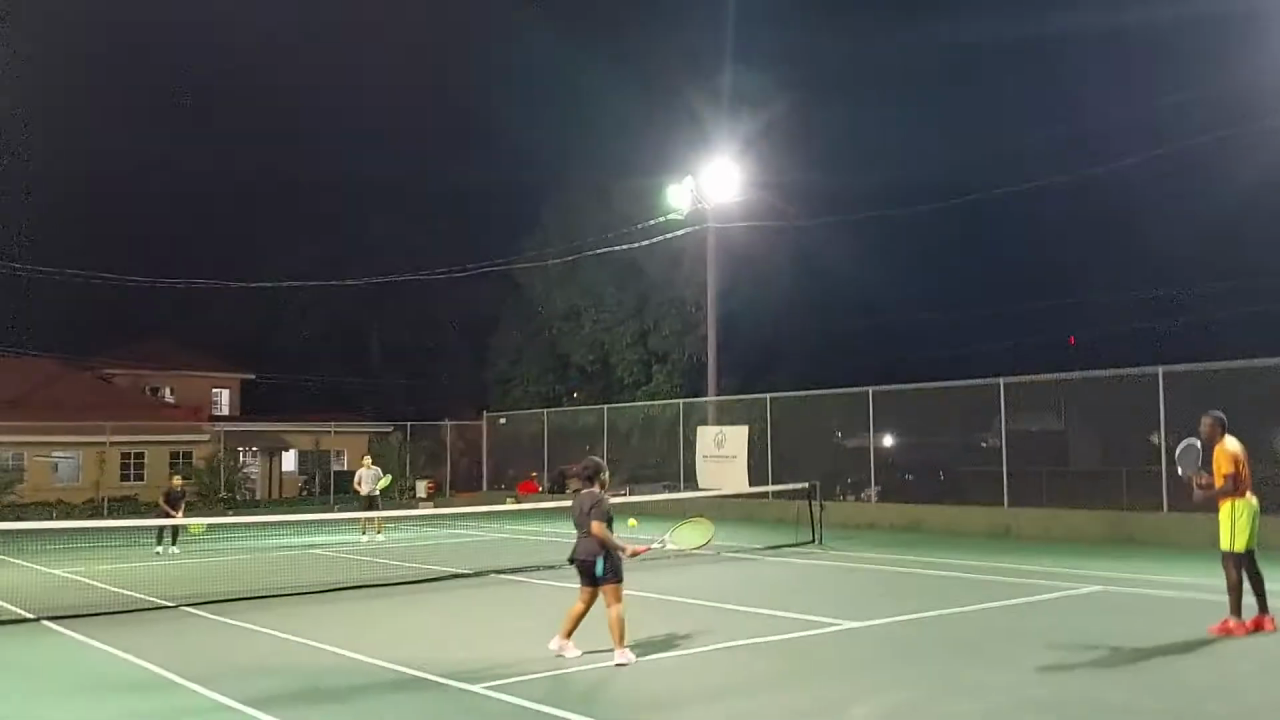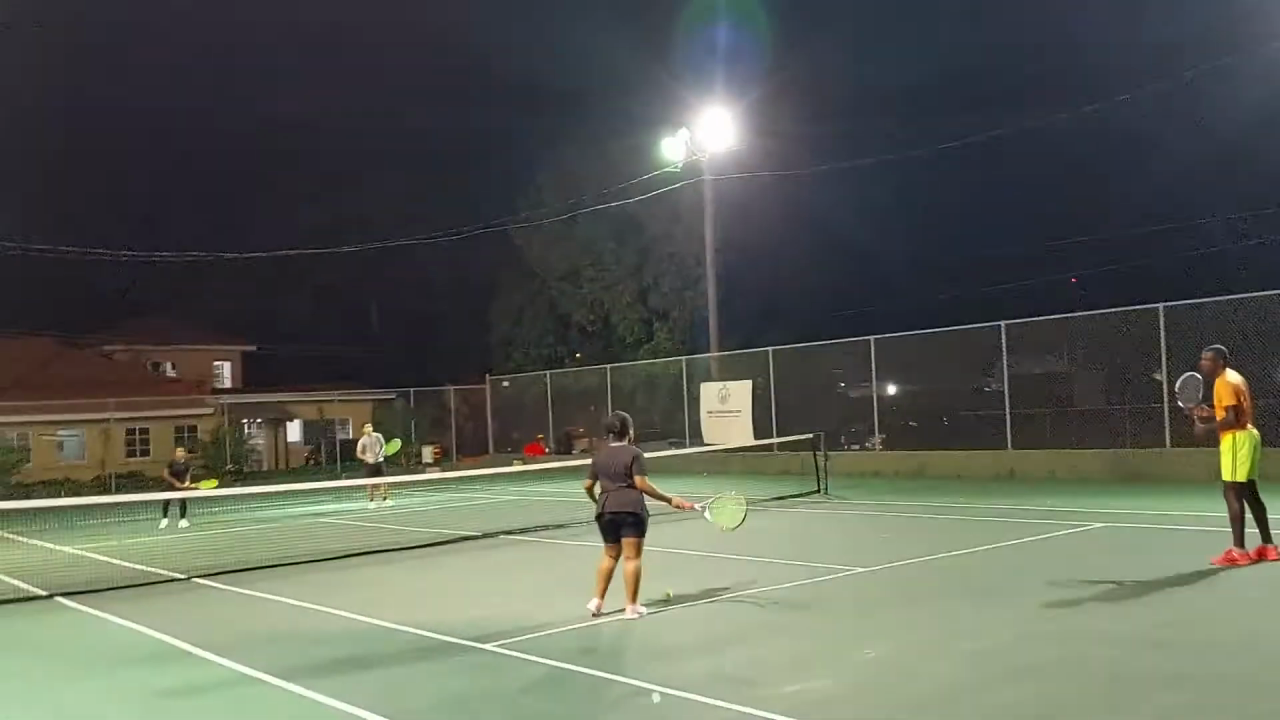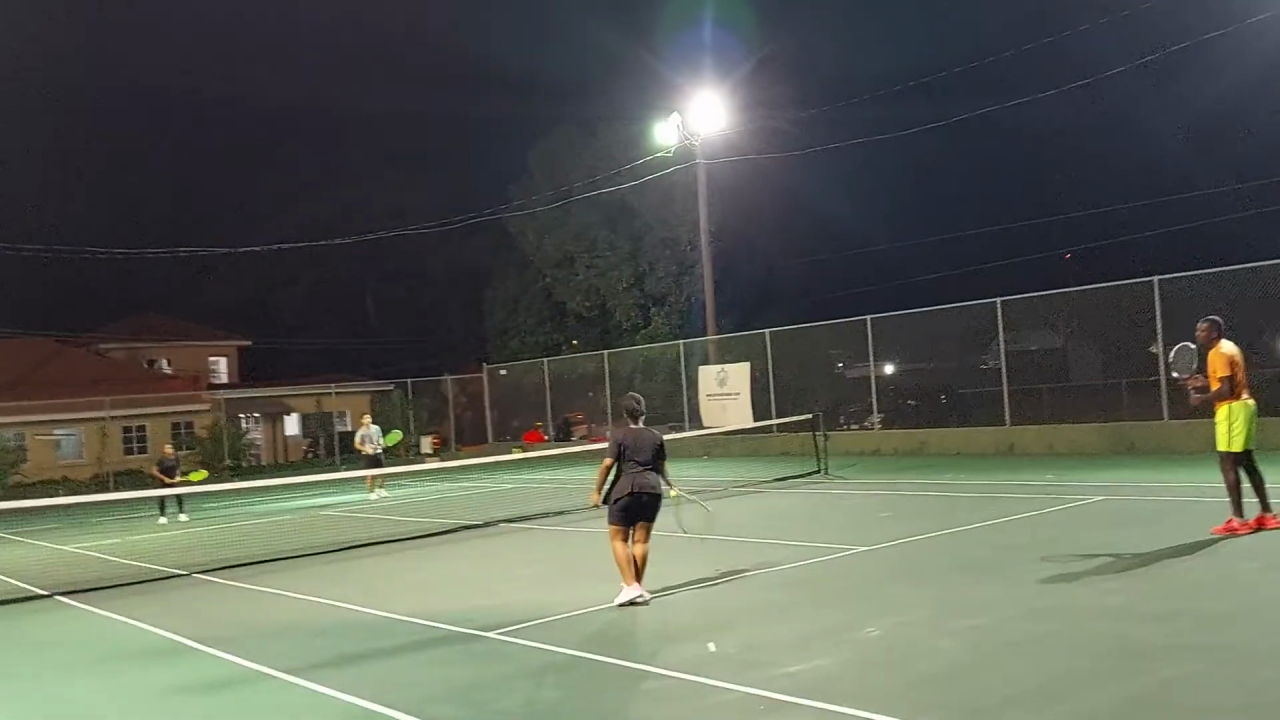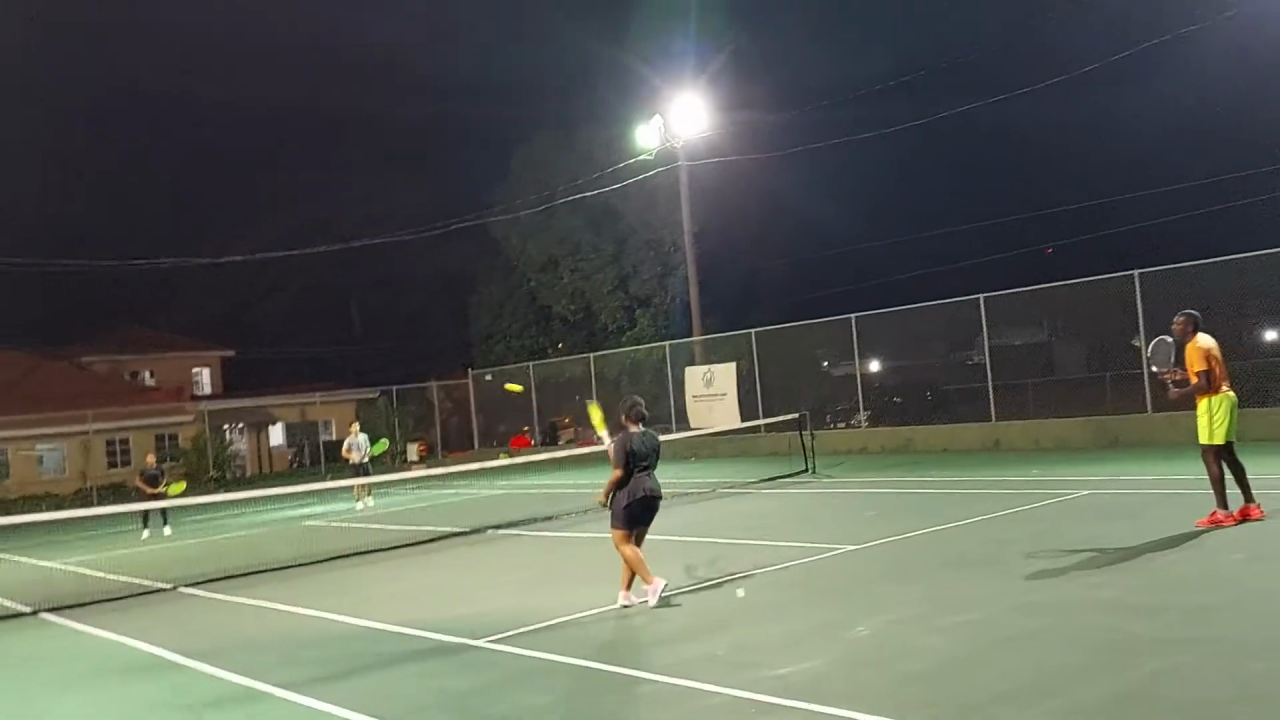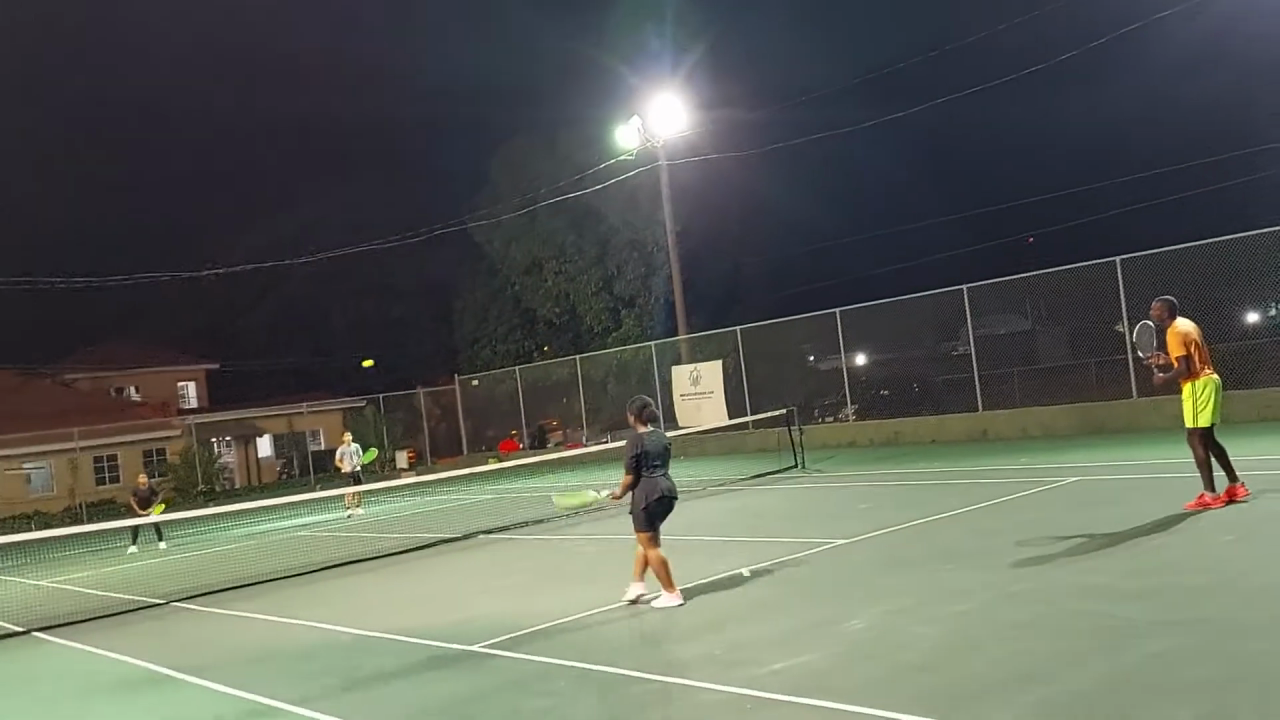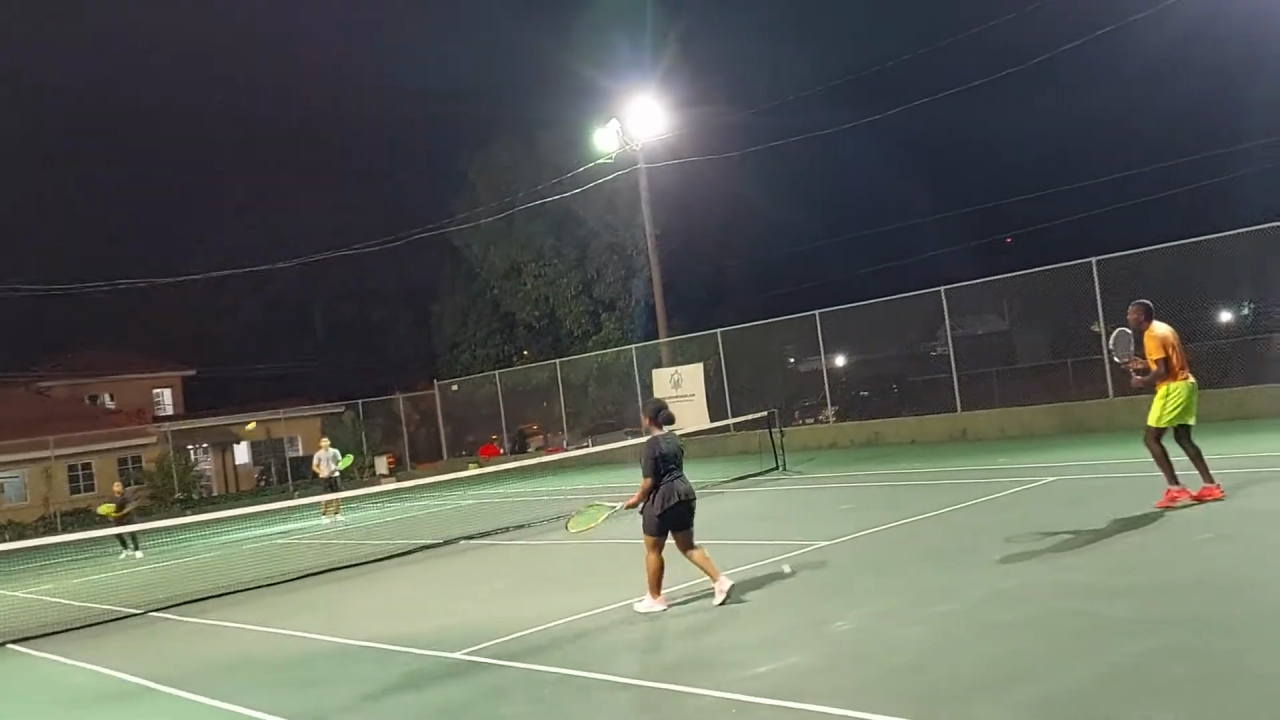
dt=0.3s
person 1, frame 1
left shoulder: (1223, 449)
right shoulder: (1232, 445)
left elbow: (1231, 486)
left wrist: (1205, 495)
right wrist: (1211, 481)
left hip: (1236, 507)
right hip: (1245, 504)
left knee: (1231, 562)
right knee: (1248, 561)
left ankle: (1235, 621)
right ankle: (1264, 617)
person 1, frame 2
left shoulder: (1224, 382)
right shoulder: (1233, 378)
left elbow: (1233, 419)
left wrist: (1207, 428)
right wrist: (1211, 413)
left hip: (1237, 439)
right hip: (1246, 436)
left knee: (1232, 493)
right knee: (1249, 492)
left ankle: (1239, 551)
right ankle: (1268, 546)
person 1, frame 3
left shoulder: (1219, 353)
right shoulder: (1228, 348)
left elbow: (1227, 390)
left wrist: (1202, 398)
right wrist: (1206, 383)
left hip: (1232, 409)
right hip: (1243, 406)
left knee: (1227, 463)
right knee: (1246, 462)
left ankle: (1239, 520)
person 1, frame 4
left shoulder: (1195, 347)
right shoulder: (1205, 340)
left elbow: (1205, 384)
left wrist: (1180, 392)
right wrist: (1185, 376)
left hip: (1213, 402)
right hip: (1224, 398)
left knee: (1210, 456)
right knee: (1228, 454)
left ankle: (1223, 513)
right ankle: (1250, 506)
person 1, frame 5
left shoulder: (1174, 332)
right shoulder: (1187, 324)
left elbow: (1185, 369)
left wrist: (1163, 378)
right wrist: (1167, 360)
left hip: (1198, 386)
right hip: (1209, 381)
left knee: (1196, 440)
right knee: (1207, 438)
left ankle: (1211, 495)
right ankle: (1235, 485)
person 1, frame 6
left shoulder: (1152, 336)
right shoulder: (1163, 328)
left elbow: (1164, 371)
left wrist: (1142, 381)
right wrist: (1145, 364)
left hip: (1172, 389)
right hip: (1185, 385)
left knee: (1151, 438)
right knee: (1183, 438)
left ankle: (1175, 489)
right ankle: (1210, 486)
person 2, frame 1
left shoulder: (579, 498)
right shoulder: (599, 500)
right elbow: (598, 530)
right wrist: (622, 548)
left hip: (582, 554)
right hip: (601, 554)
left knee: (585, 599)
right knee: (615, 602)
left ankle: (562, 640)
right ankle: (621, 651)
person 2, frame 2
left shoulder: (600, 455)
right shoulder: (634, 453)
left elbow: (588, 485)
right elbow: (642, 484)
left wrist: (597, 502)
right wrist: (670, 500)
left hip: (606, 509)
right hip: (631, 508)
left knee: (610, 555)
right knee: (632, 557)
left ankle: (598, 600)
right ankle: (632, 606)
person 2, frame 3
left shoulder: (620, 436)
right shoulder: (656, 437)
left elbow: (607, 464)
right elbow: (662, 469)
left wrist: (597, 491)
right wrist: (667, 482)
left hip: (625, 490)
right hip: (651, 490)
left knee: (618, 539)
right knee: (642, 541)
left ankle: (630, 586)
right ankle: (635, 588)
person 2, frame 4
left shoulder: (624, 440)
right shoulder: (653, 438)
left elbow: (618, 474)
left wrist: (605, 494)
left hip: (629, 495)
right hip: (651, 493)
left knee: (623, 543)
right knee: (634, 543)
left ankle: (653, 582)
right ankle: (625, 592)
person 2, frame 5
left shoulder: (634, 442)
right shoulder: (662, 436)
left elbow: (631, 478)
left wrist: (620, 492)
right wrist: (629, 488)
left hip: (647, 495)
right hip: (667, 492)
left knee: (650, 546)
right knee: (646, 541)
left ankle: (671, 593)
right ankle: (637, 583)
person 2, frame 6
left shoulder: (651, 445)
right shoulder: (674, 439)
left elbow: (649, 481)
left wrist: (637, 499)
right wrist: (643, 494)
left hip: (663, 500)
right hip: (684, 495)
left knee: (653, 550)
right knee: (688, 546)
left ankle: (655, 598)
right ankle: (719, 581)
